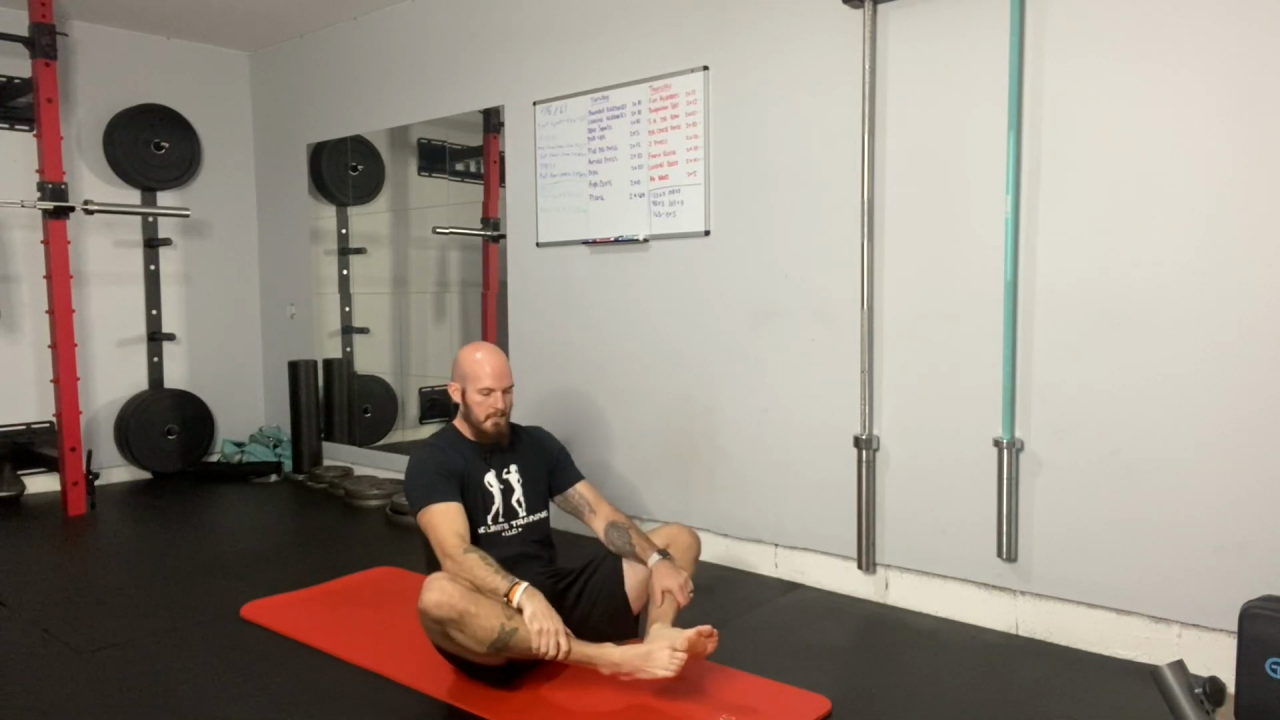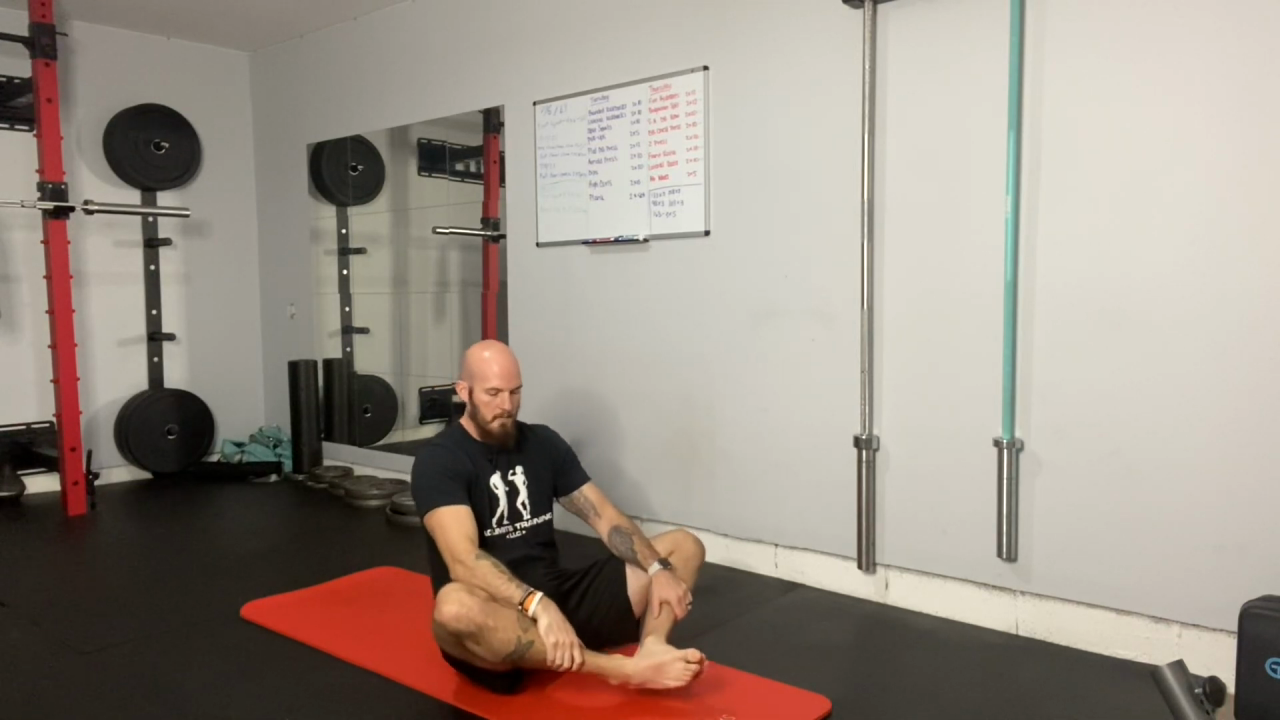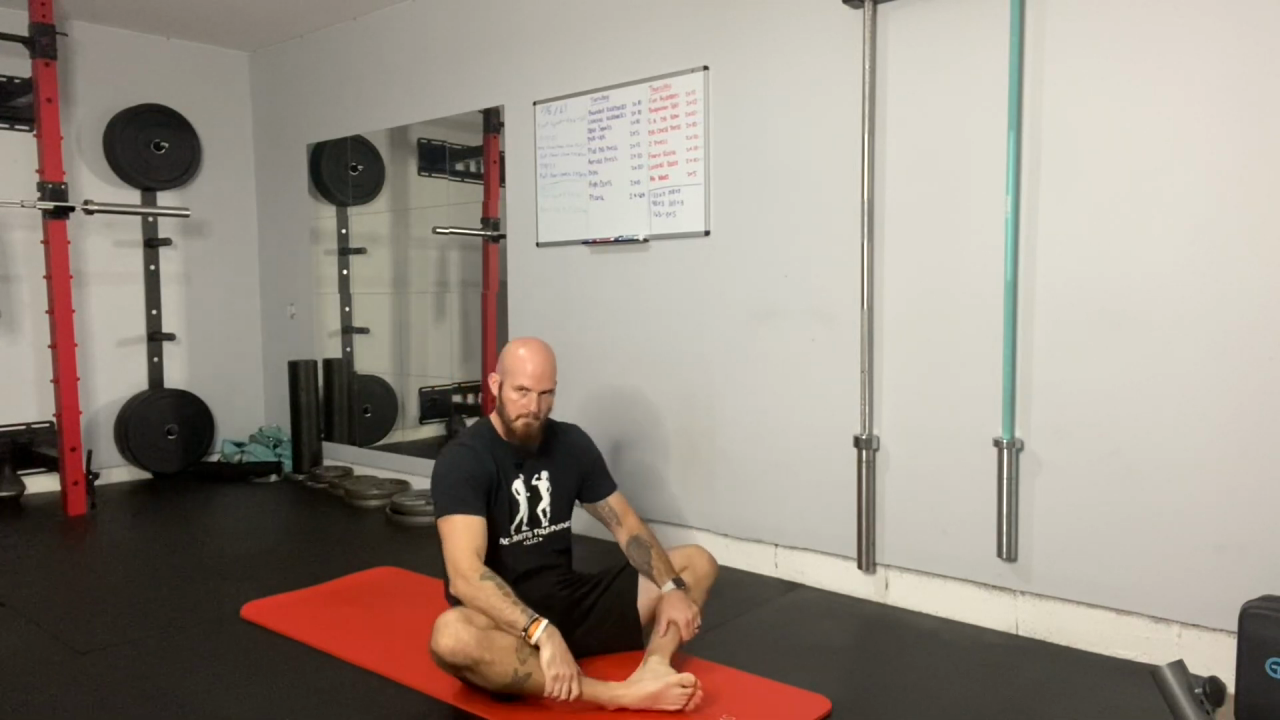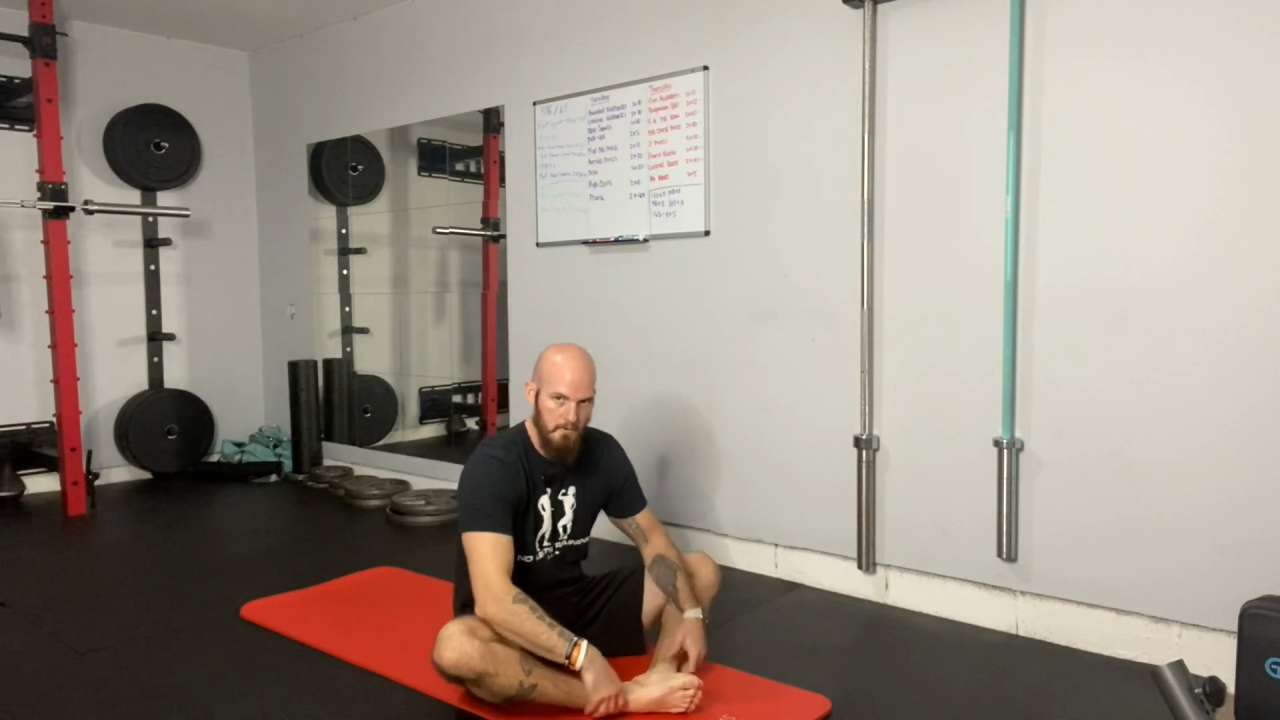
dt=0.5s
person 1, frame 1
left shoulder: (537, 443)
right shoulder: (432, 461)
left elbow: (600, 515)
right elbow: (455, 553)
left wrist: (658, 560)
right wrist: (524, 595)
left hip: (556, 593)
right hip: (490, 616)
left knee: (679, 539)
right knee: (438, 596)
left ankle: (658, 636)
right ankle: (606, 657)
person 1, frame 2
left shoulder: (543, 442)
right shoulder: (439, 461)
left elbow: (606, 517)
right elbow: (464, 560)
left wrist: (659, 568)
right wrist: (538, 606)
left hip: (558, 593)
right hip: (494, 618)
left knee: (683, 546)
right knee: (454, 607)
left ankle: (651, 650)
right ankle: (618, 667)
person 1, frame 3
left shoulder: (571, 443)
right shoulder: (464, 459)
left elbow: (626, 525)
right elbow: (465, 574)
left wrist: (671, 587)
right wrist: (543, 634)
left hip: (567, 598)
right hip: (502, 619)
left knee: (697, 562)
right knee: (451, 637)
left ankle: (653, 667)
right ankle: (613, 694)
person 1, frame 4
left shoulder: (604, 454)
right shoulder: (493, 467)
left elbow: (653, 540)
right elbow: (493, 599)
left wrist: (692, 614)
right wrist: (585, 656)
left hip: (574, 602)
right hip: (509, 625)
left knee: (702, 569)
right knee: (456, 650)
left ankle: (660, 674)
